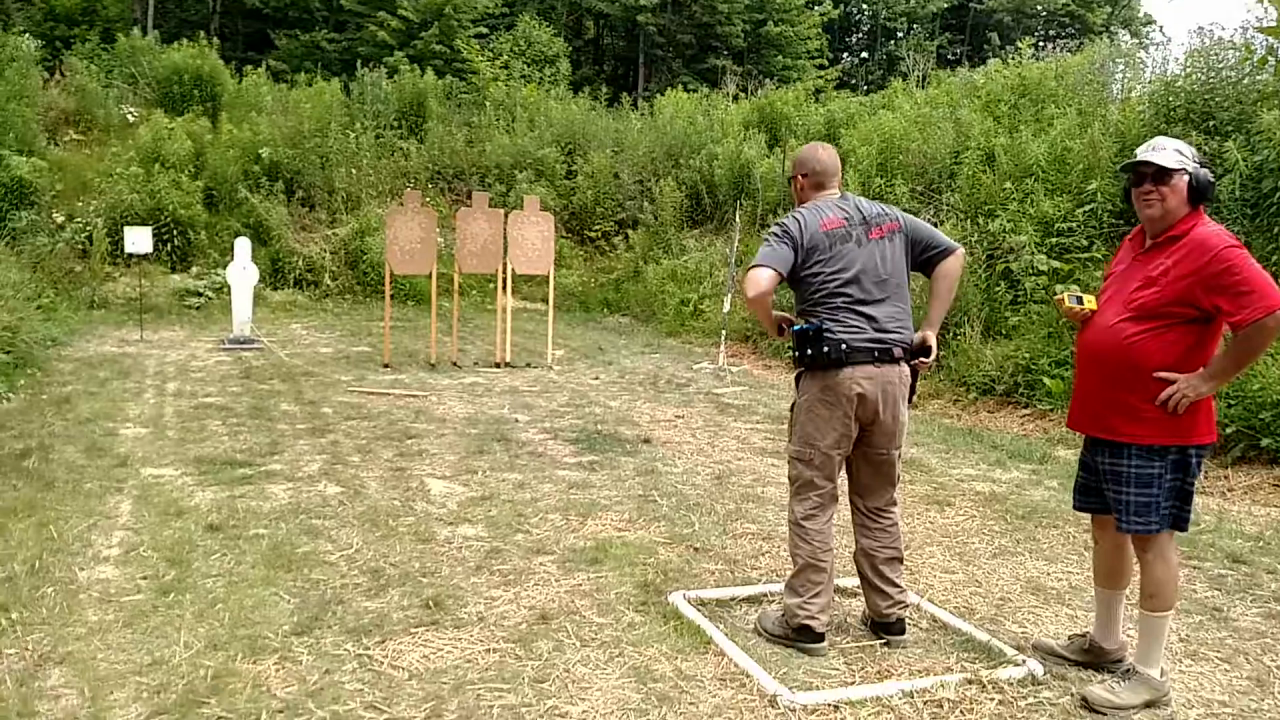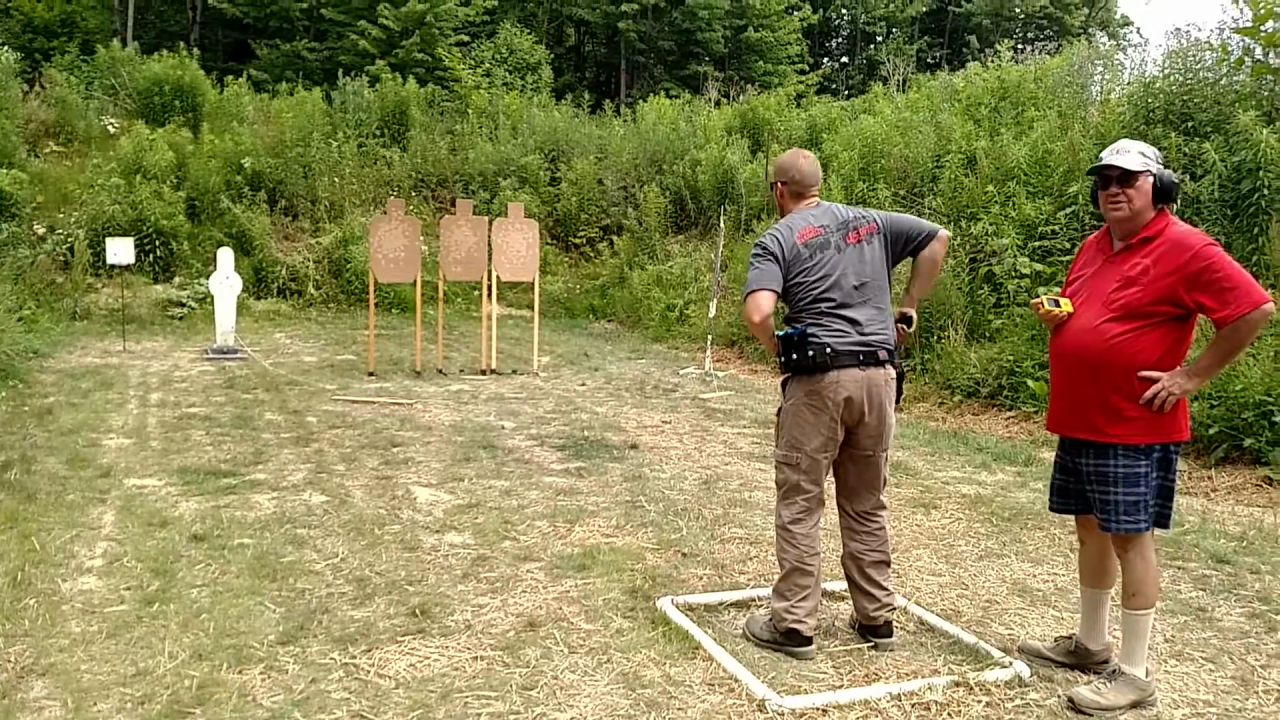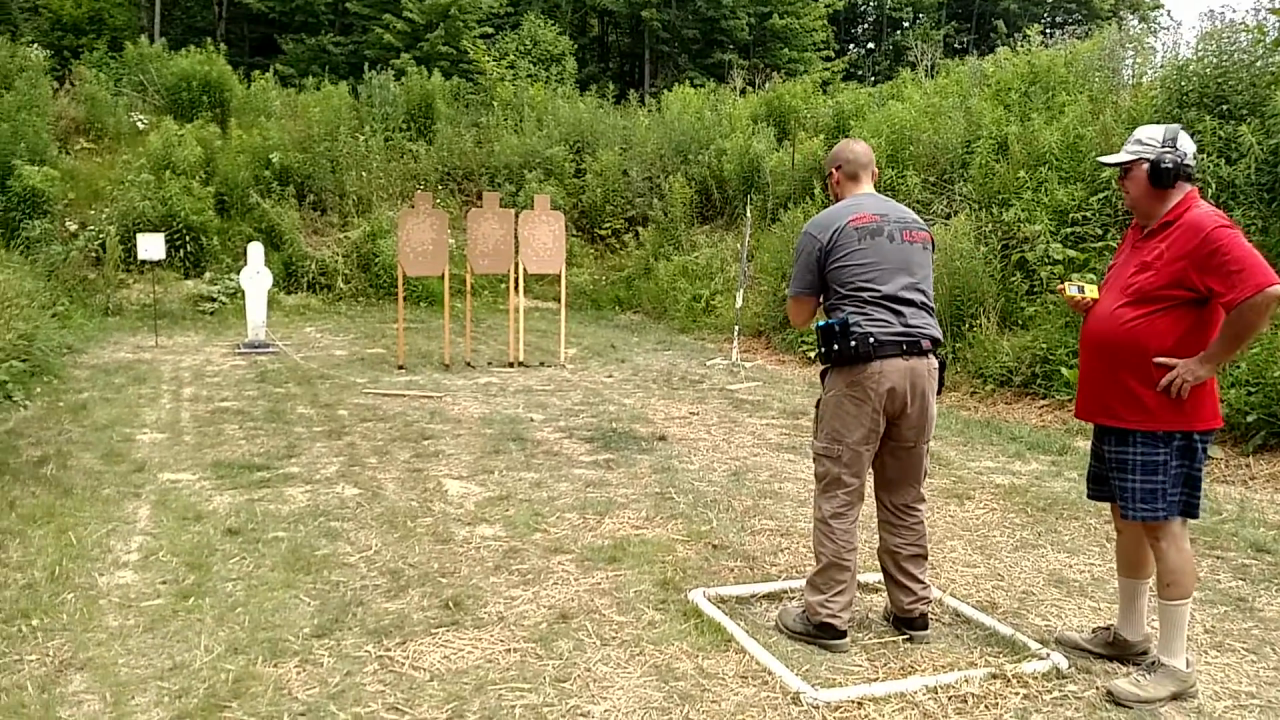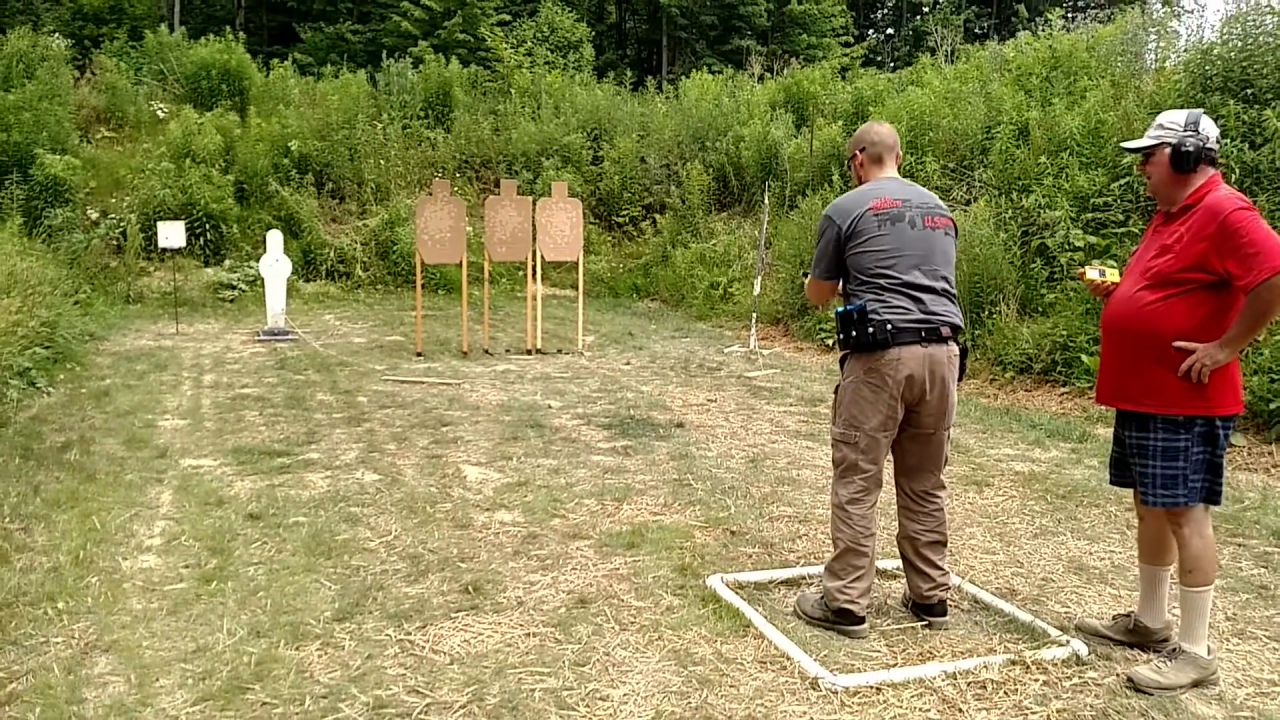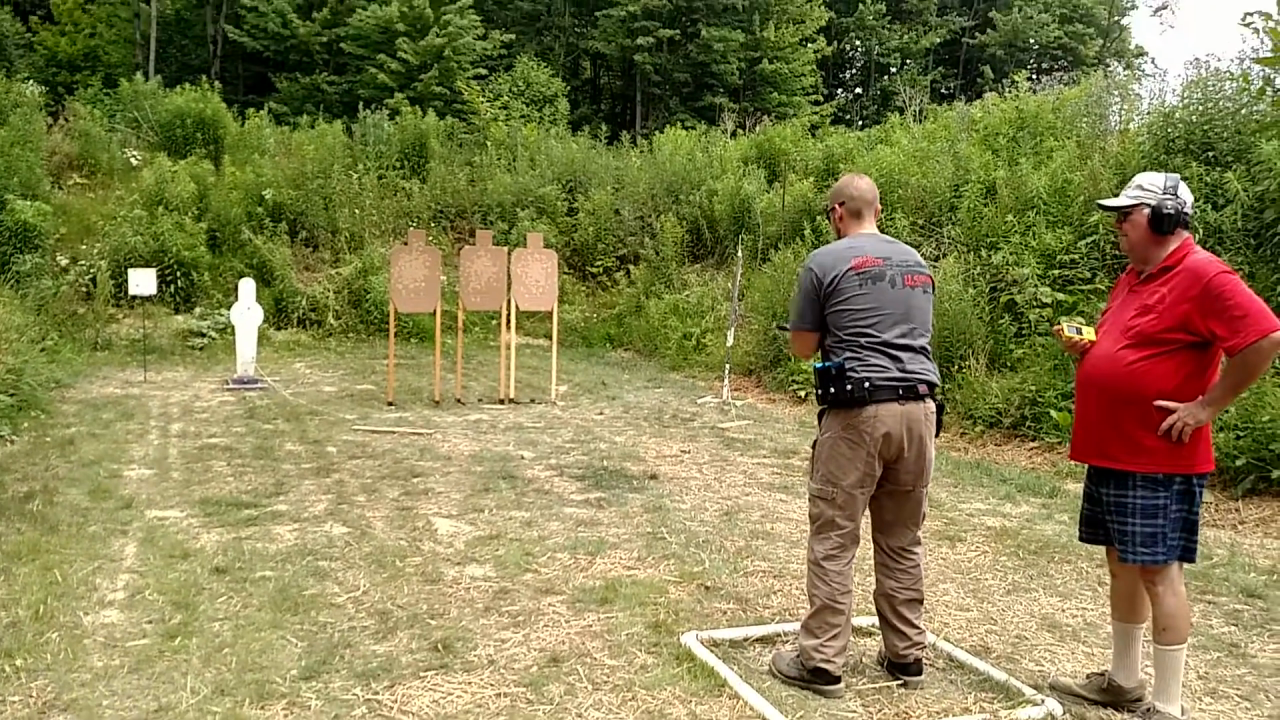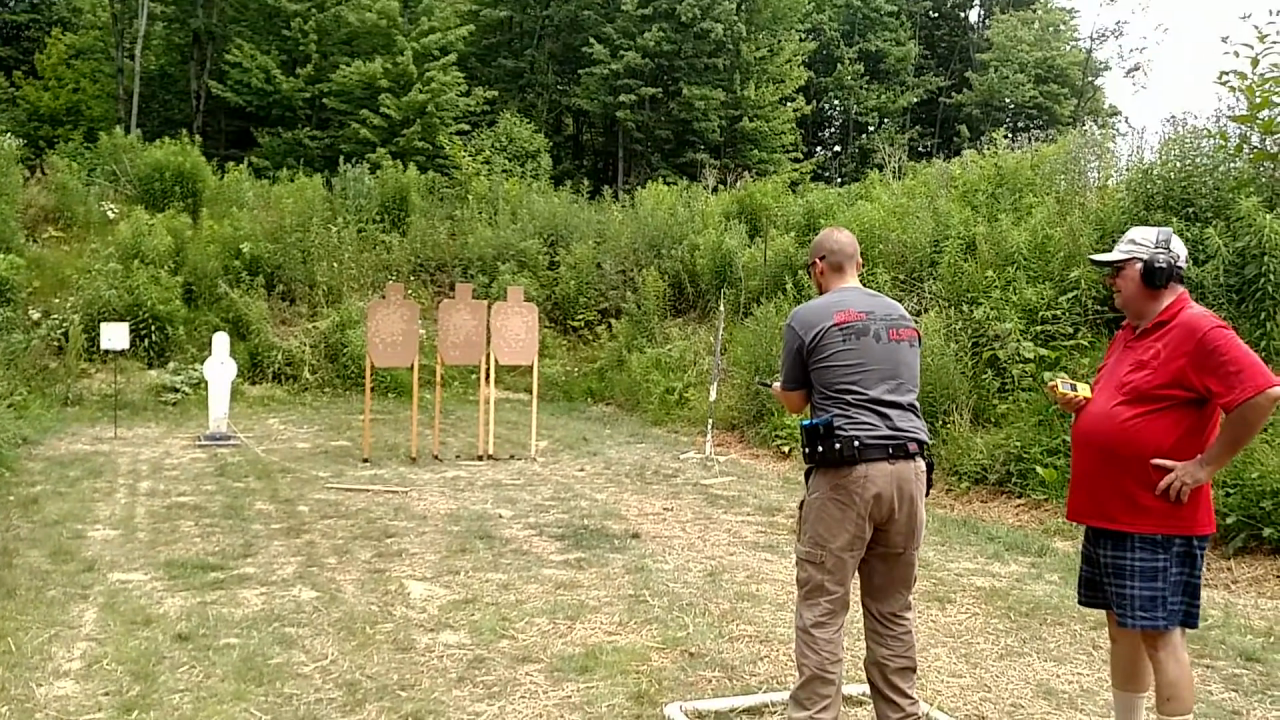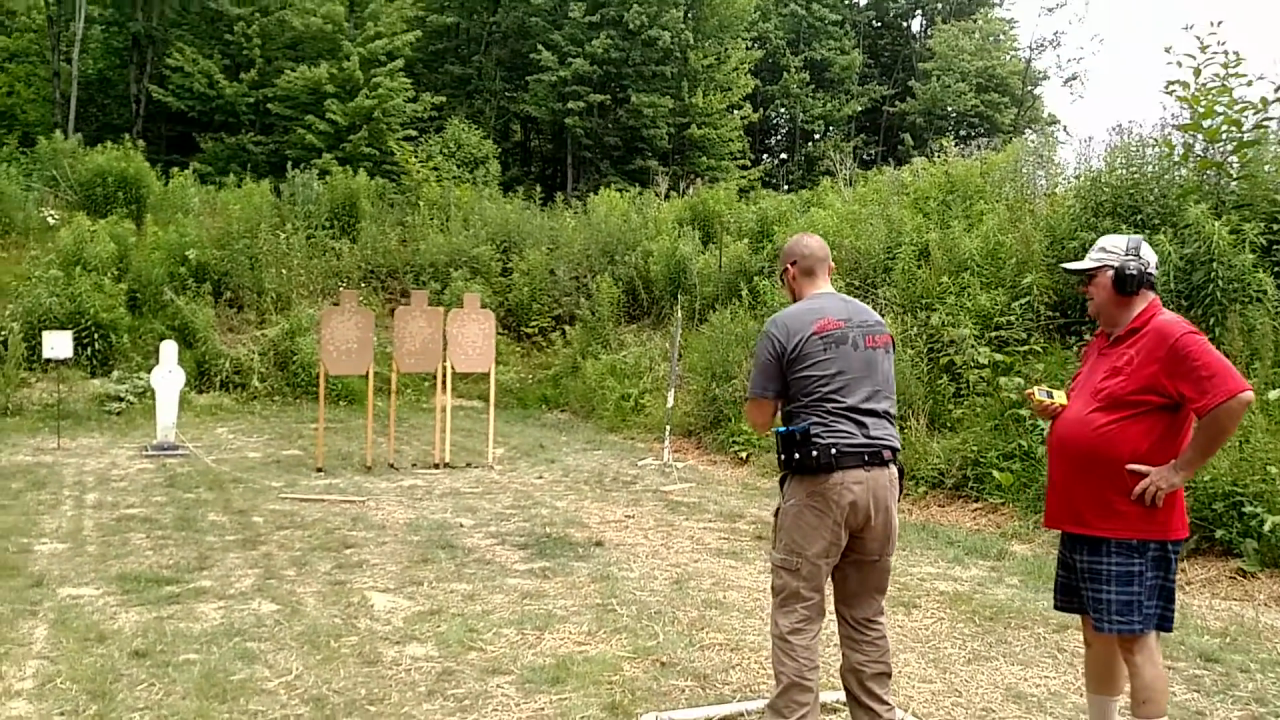
dt=0.7s
person 1, frame 1
left shoulder: (1211, 247)
right shoulder: (1135, 242)
left wrist: (1208, 380)
right wrist: (1085, 316)
left hip: (1158, 428)
right hip: (1107, 420)
left knee: (1151, 538)
right knee: (1107, 527)
left ankle: (1149, 672)
right ankle: (1104, 641)
person 1, frame 2
left shoulder: (1186, 248)
right shoulder: (1093, 246)
left wrist: (1192, 376)
right wrist: (1055, 319)
left hip: (1135, 427)
right hip: (1079, 421)
left knee: (1130, 539)
right knee: (1090, 528)
left ankle: (1133, 673)
right ankle: (1088, 643)
person 1, frame 3
left shoulder: (1204, 229)
right shoulder: (1141, 229)
left wrist: (1206, 362)
right wrist: (1091, 306)
left hip: (1164, 414)
right hip: (1119, 408)
left knee: (1162, 526)
right knee: (1127, 518)
left ankle: (1174, 664)
right ankle: (1128, 634)
person 1, frame 4
left shoulder: (1224, 212)
right shoulder: (1169, 214)
left wrist: (1227, 347)
right wrist: (1115, 291)
left hip: (1185, 400)
right hip: (1142, 394)
left knee: (1184, 513)
right knee: (1149, 505)
left ankle: (1194, 651)
right ankle: (1150, 621)
person 1, frame 5
left shoulder: (1202, 275)
right shoulder: (1132, 277)
left wrist: (1207, 406)
right wrist: (1086, 349)
left hip: (1158, 460)
right hip: (1112, 454)
left knee: (1158, 570)
right knee: (1121, 563)
person 1, frame 6
left shoulder: (1198, 330)
right shoulder: (1129, 333)
left wrist: (1206, 465)
right wrist: (1082, 404)
left hip: (1157, 521)
right hip: (1108, 513)
left knee: (1160, 635)
right knee: (1122, 629)
person 1, frame 7
left shoulder: (1170, 337)
right shoulder: (1103, 340)
left elbow: (1235, 397)
left wrist: (1179, 470)
right wrist: (1056, 410)
left hip: (1132, 526)
right hip: (1084, 520)
left knee: (1134, 639)
right knee: (1096, 634)
person 2, frame 1
left shoulder: (798, 224)
right shoulder: (890, 218)
left elbow: (755, 288)
right elbow: (953, 256)
left wrist: (773, 324)
right wrist: (929, 329)
left hip: (833, 376)
right hip: (892, 374)
left knee: (813, 500)
right knee: (879, 500)
left ankle: (806, 620)
right ankle: (889, 614)
person 2, frame 2
left shoulder: (776, 240)
right shoulder: (869, 220)
left elbow: (758, 313)
right elbow: (938, 237)
left wrist: (780, 350)
right wrist: (908, 302)
left hip: (819, 379)
right hip: (878, 374)
left knee: (799, 505)
right knee: (866, 503)
left ankle: (793, 624)
right ankle: (876, 617)
person 2, frame 3
left shoulder: (824, 226)
right shoulder: (917, 225)
left elbow: (799, 316)
left wrist: (824, 297)
left hip: (862, 370)
right hip: (921, 365)
left knee: (839, 496)
right knee: (905, 496)
left ankle: (827, 617)
right ankle: (912, 609)
person 2, frame 4
left shoulder: (846, 209)
right shoulder: (939, 208)
left elbow: (818, 294)
left wrist: (831, 284)
left hip: (881, 356)
right hip: (941, 352)
left knee: (856, 483)
right knee: (925, 483)
left ankle: (846, 603)
right ankle: (931, 595)
person 2, frame 5
left shoulder: (824, 262)
right shoulder: (917, 263)
left elbow: (803, 347)
left wrist: (832, 335)
left hip: (858, 413)
right hip: (918, 409)
left knee: (833, 541)
right knee: (902, 541)
left ankle: (821, 662)
right ankle: (906, 654)
person 2, frame 6
left shoulder: (807, 318)
right shoulder: (901, 316)
left elbow: (794, 403)
left wrist: (781, 389)
left hip: (847, 474)
right hip: (908, 469)
left knee: (821, 607)
right knee: (892, 607)
person 2, frame 7
left shoulder: (784, 326)
right shoulder: (876, 321)
left elbow: (759, 419)
left wrist: (762, 407)
left hip: (821, 482)
right hip: (881, 477)
left knee: (798, 615)
right knee: (866, 614)
